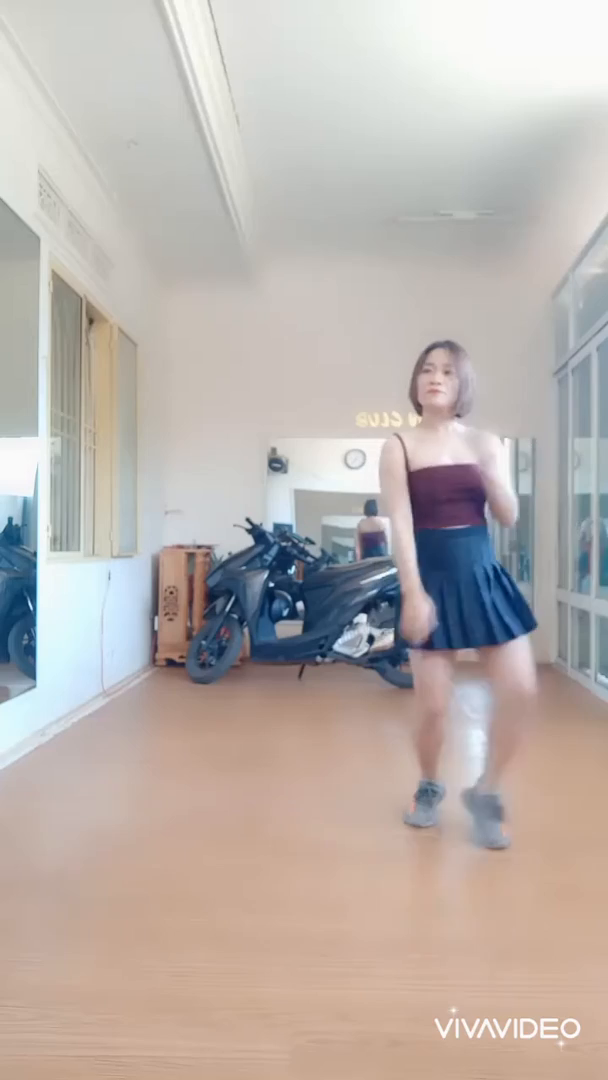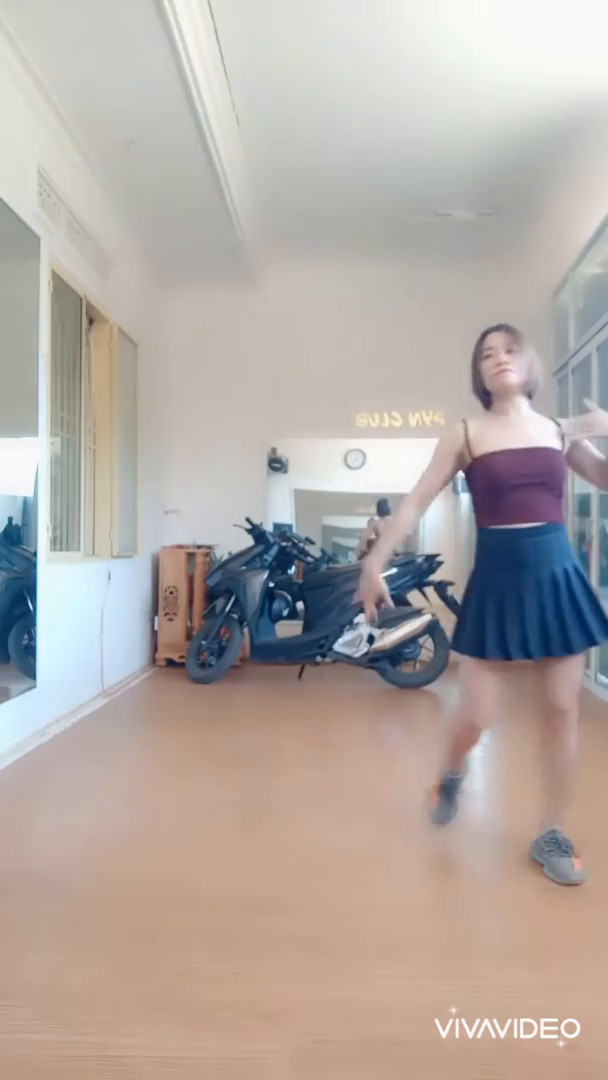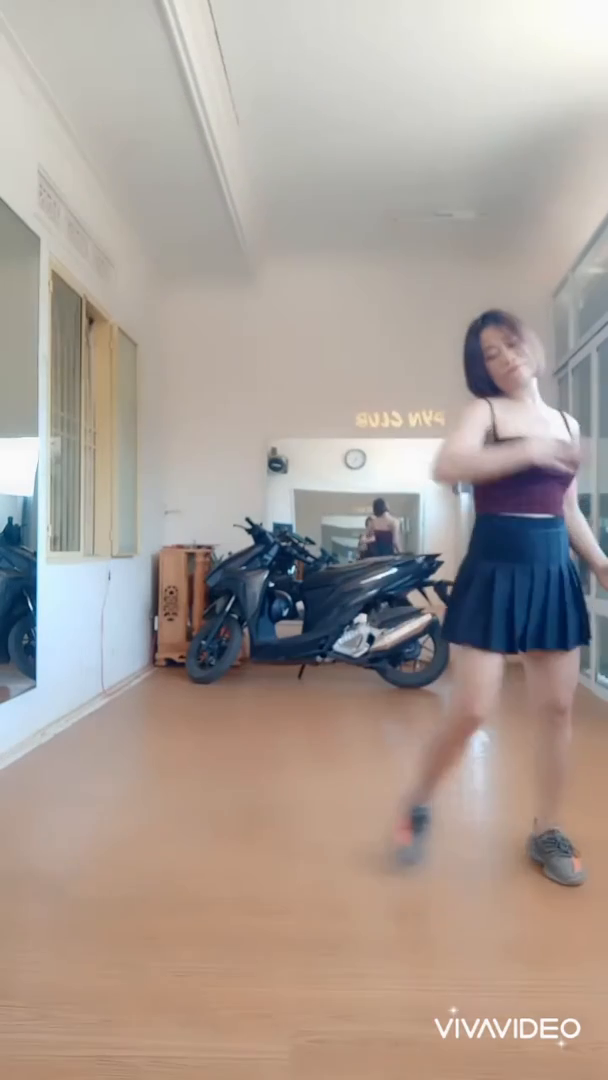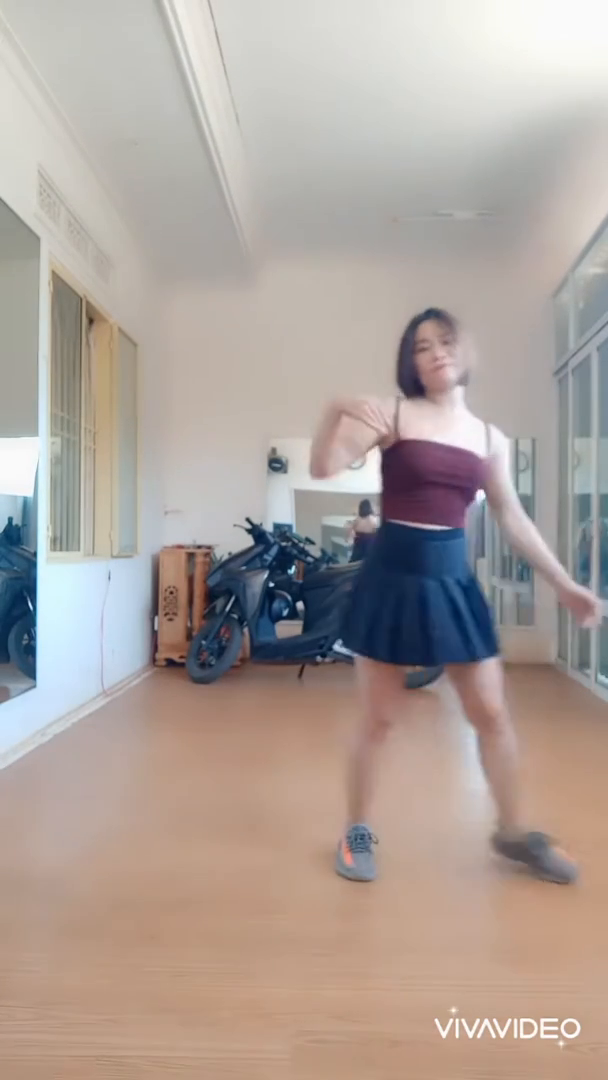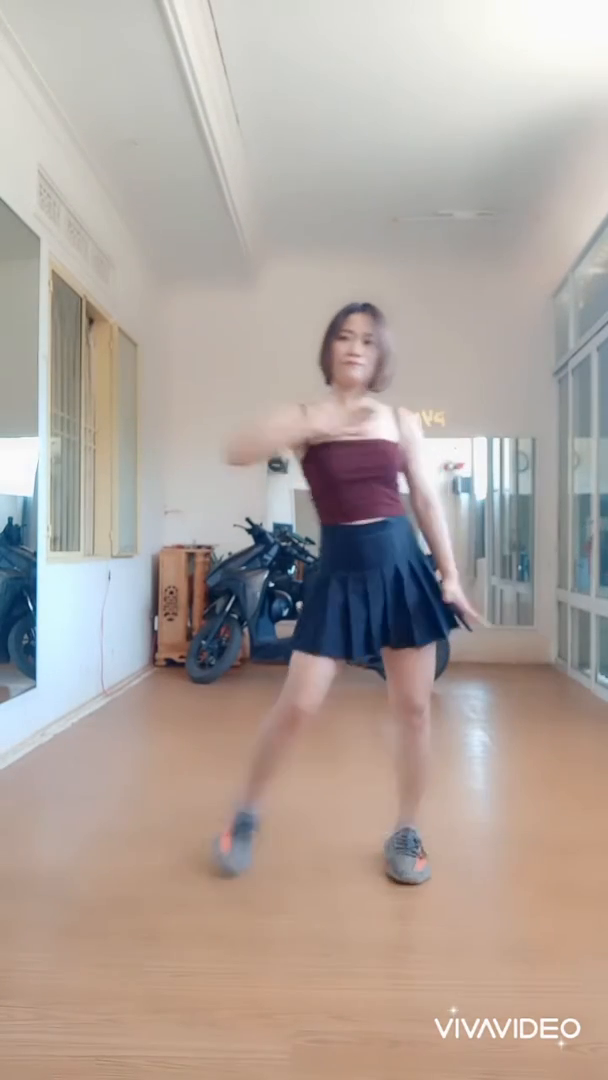
dt=0.5s
person 1, frame 1
left shoulder: (486, 442)
right shoulder: (398, 448)
left elbow: (509, 516)
right elbow: (400, 527)
left wrist: (490, 472)
right wrist: (412, 594)
left hip: (482, 575)
right hip: (430, 580)
left knee: (520, 691)
right knee: (433, 706)
left ankle: (487, 793)
right ankle: (429, 786)
person 1, frame 2
left shoulder: (562, 432)
right shoulder: (465, 435)
right elbow: (416, 502)
right wrist: (376, 562)
left hip: (558, 576)
right hip: (497, 580)
left knee: (561, 712)
right knee: (476, 715)
left ankle: (552, 835)
right ankle: (449, 776)
person 1, frame 3
right shoulder: (485, 411)
right elbow: (445, 468)
right wrist: (527, 450)
left hip: (554, 571)
right hip: (494, 572)
left knee: (557, 711)
right knee: (470, 711)
left ankle: (547, 833)
right ankle: (418, 805)
person 1, frame 4
left shoulder: (489, 438)
right shoulder: (393, 413)
left elbow: (512, 517)
right elbow: (322, 468)
left wrist: (564, 582)
right wrist: (335, 411)
left hip: (450, 580)
right hip: (390, 578)
left knee: (491, 713)
right knee: (377, 719)
left ankle: (515, 832)
right ankle: (356, 832)
person 1, frame 5
left shoulder: (401, 420)
right shoulder: (303, 415)
left elbow: (426, 500)
right elbow: (238, 453)
left wrist: (450, 574)
right wrist: (319, 427)
left hip: (401, 569)
right hip: (340, 576)
left knee: (413, 709)
right knee: (295, 708)
left ankle: (406, 833)
right ankle: (246, 814)
